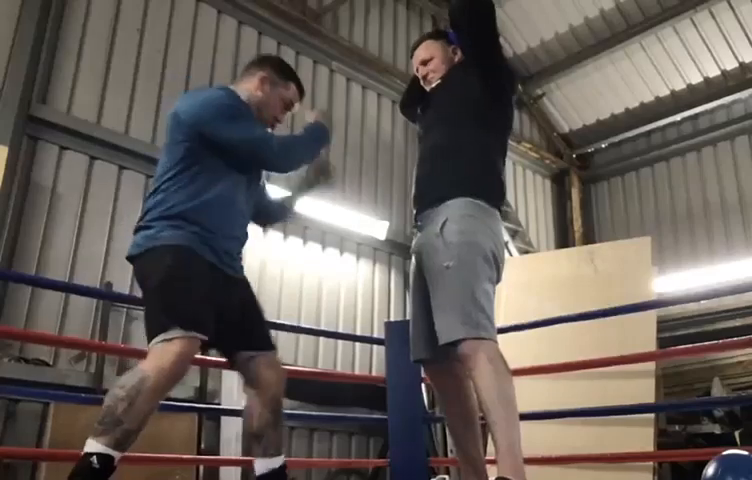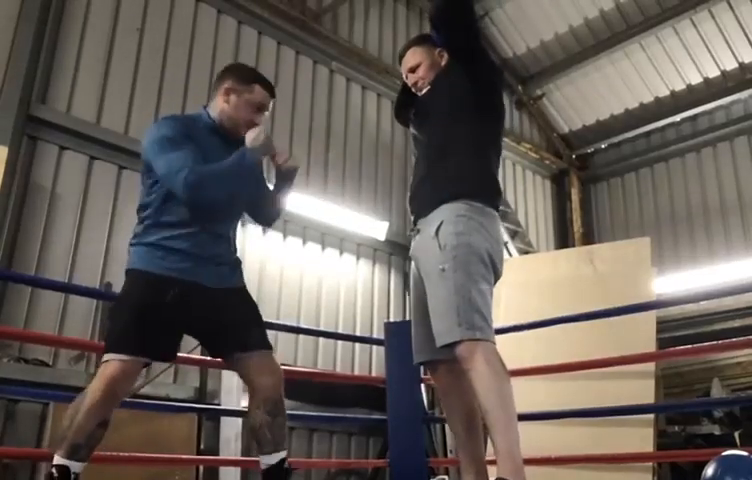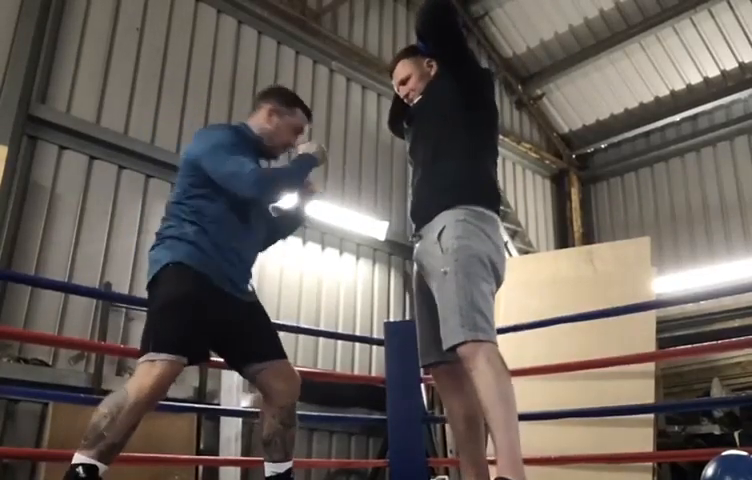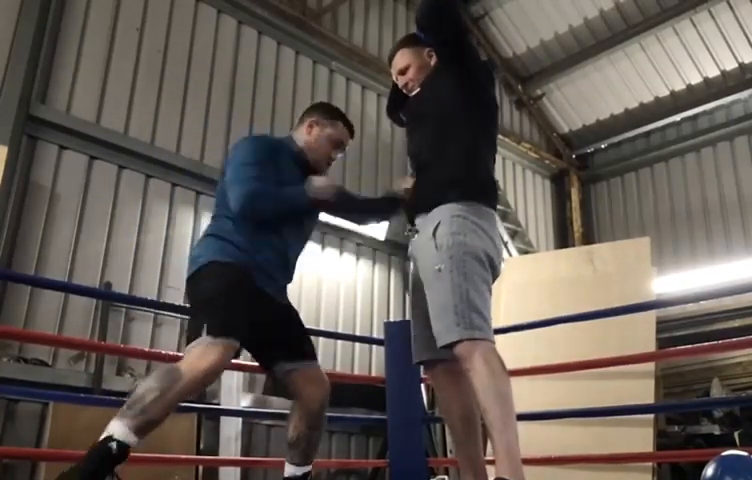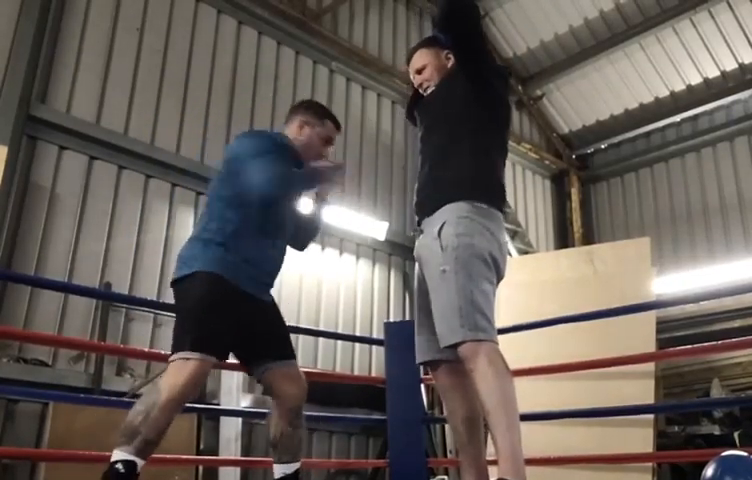
dt=0.7s
person 1, frame 1
left shoulder: (484, 76)
right shoulder: (438, 105)
right elbow: (406, 103)
left wrist: (447, 40)
right wrist: (426, 79)
left hip: (462, 217)
right hip: (430, 229)
left knee: (472, 342)
right knee: (439, 361)
person 1, frame 2
left shoulder: (472, 78)
right shoulder: (431, 110)
right elbow: (399, 110)
left wrist: (428, 51)
right wrist: (413, 86)
left hip: (460, 220)
right hip: (430, 231)
left knee: (470, 342)
right knee: (442, 362)
person 1, frame 3
left shoulder: (464, 83)
right shoulder: (426, 116)
right elbow: (394, 121)
left wrist: (421, 55)
right wrist: (407, 98)
left hip: (460, 225)
right hip: (431, 238)
left knee: (472, 344)
right knee: (445, 367)
person 1, frame 4
left shoulder: (464, 76)
right shoulder: (425, 107)
right elbow: (393, 109)
right wrist: (406, 88)
left hip: (457, 219)
right hip: (430, 231)
left knee: (469, 342)
right knee: (440, 361)
person 1, frame 5
left shoulder: (479, 80)
right shoulder: (439, 105)
right elbow: (413, 110)
right wrist: (423, 89)
left hip: (462, 220)
right hip: (436, 231)
left knee: (473, 343)
right knee: (445, 362)
person 2, frame 1
left shoulder: (242, 137)
right shoulder: (212, 103)
left elbow: (262, 213)
right elbow: (277, 155)
left wrist: (306, 185)
right wrist: (317, 132)
left hip: (222, 264)
right hip: (176, 249)
left knee: (268, 377)
right knee: (175, 353)
person 2, frame 2
left shoulder: (240, 154)
right shoulder: (169, 131)
left elbow: (266, 214)
right elbow: (194, 185)
left wrist: (284, 178)
right wrist: (251, 155)
left hip: (221, 282)
right hip: (158, 273)
left knee: (267, 378)
right knee: (114, 377)
person 2, frame 3
left shoulder: (248, 167)
right shoulder: (218, 139)
left elbow: (269, 233)
right elbow: (255, 185)
left wrist: (299, 202)
right wrist: (306, 161)
left hip: (232, 289)
right hip: (186, 270)
left knee: (284, 384)
right knee: (156, 375)
person 2, frame 4
left shoulder: (309, 177)
right shoulder: (255, 149)
left elbow: (358, 213)
right elbow: (249, 205)
left wrist: (398, 199)
right wrist: (310, 192)
left hip: (267, 287)
right hip: (227, 269)
left knee: (315, 389)
right knee: (208, 359)
person 2, frame 5
left shoulder: (290, 174)
right shoulder: (255, 143)
left elbow: (298, 239)
right elbow: (273, 186)
left wrist: (319, 204)
right wrist: (322, 174)
left hip: (254, 291)
right hip: (212, 276)
left knee: (291, 389)
right knee: (187, 374)
